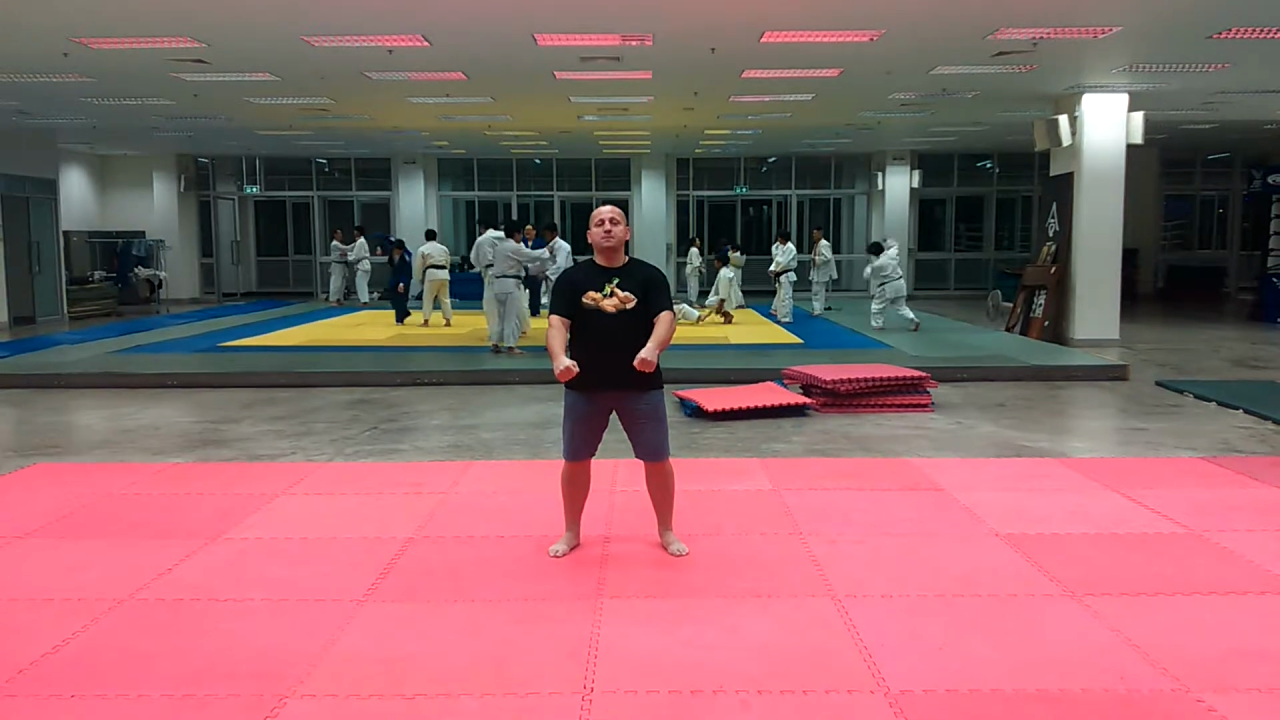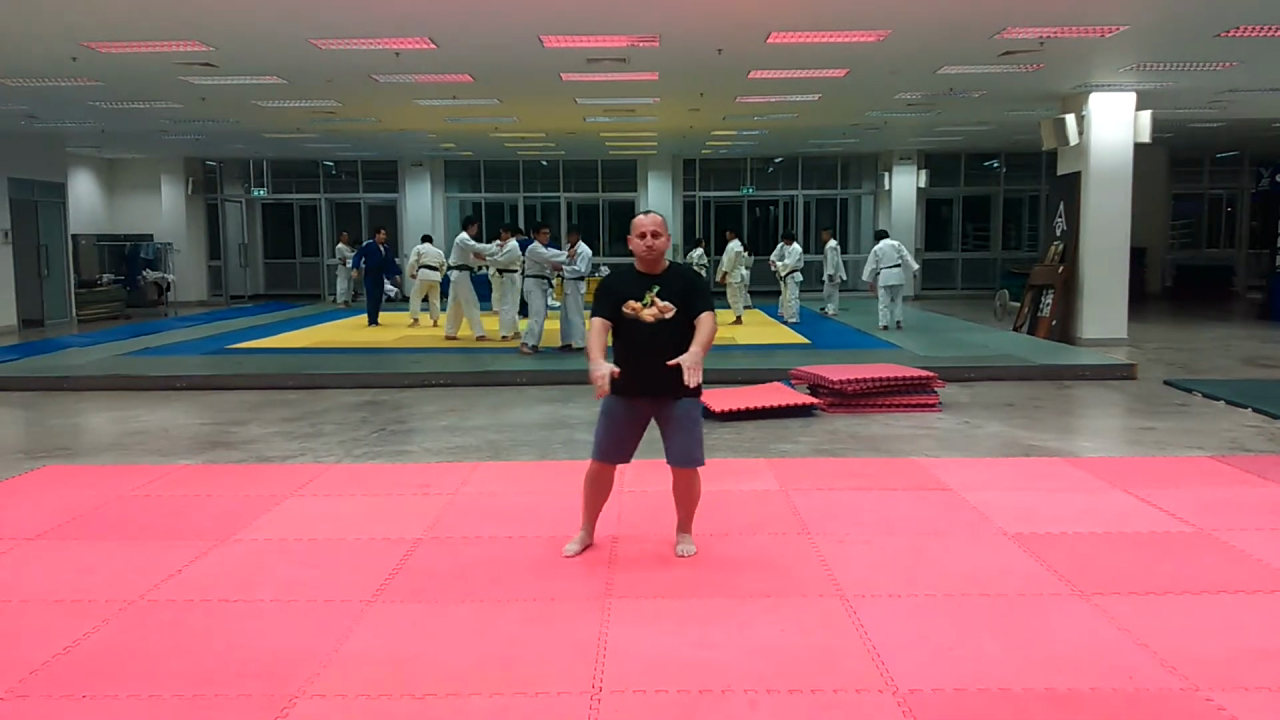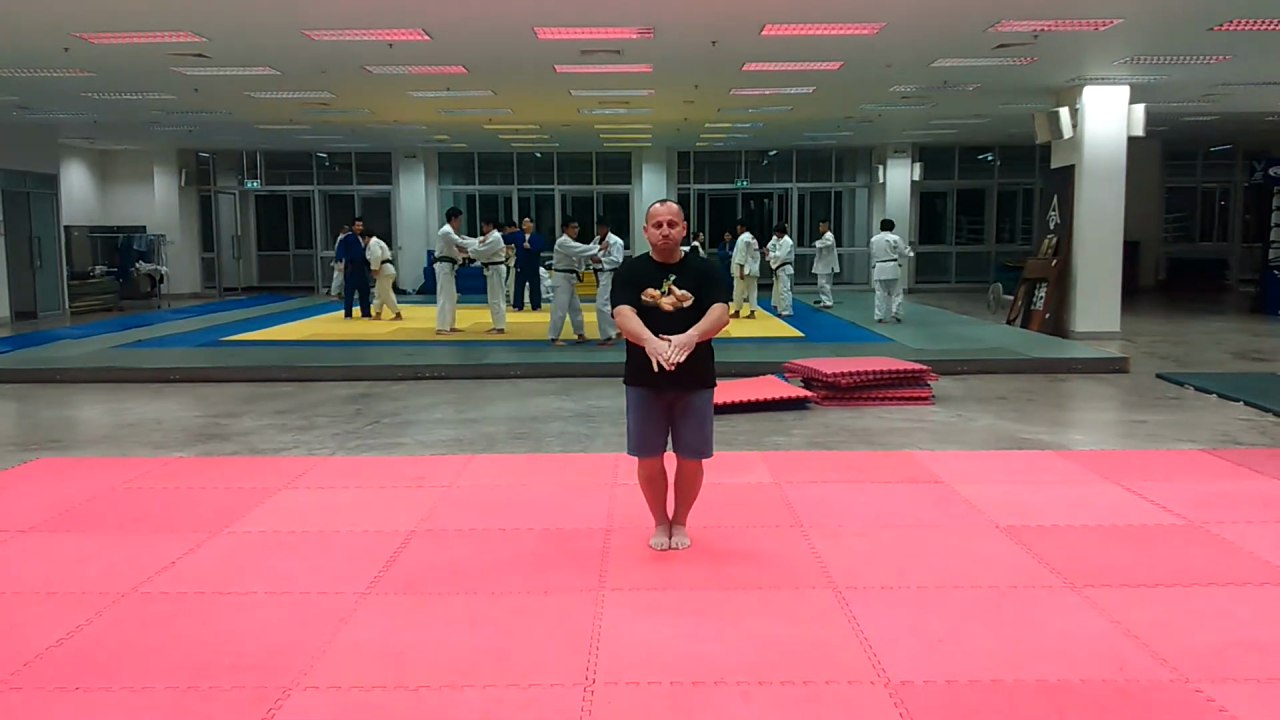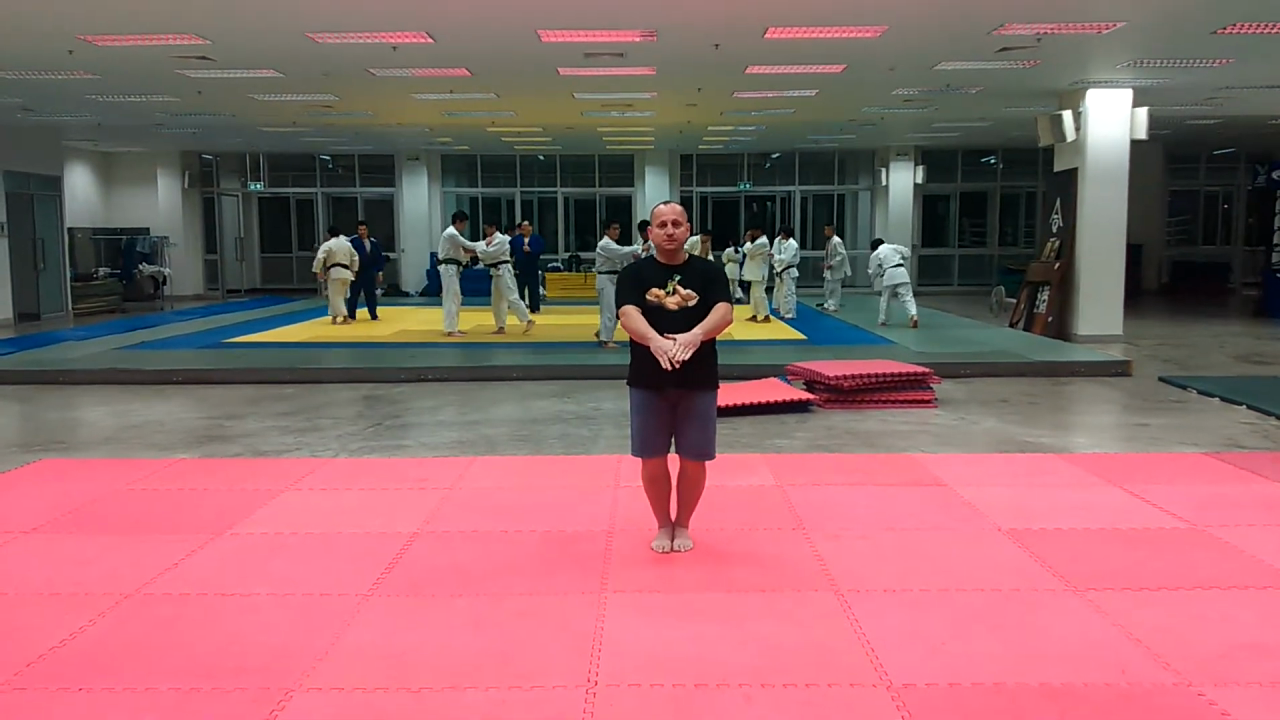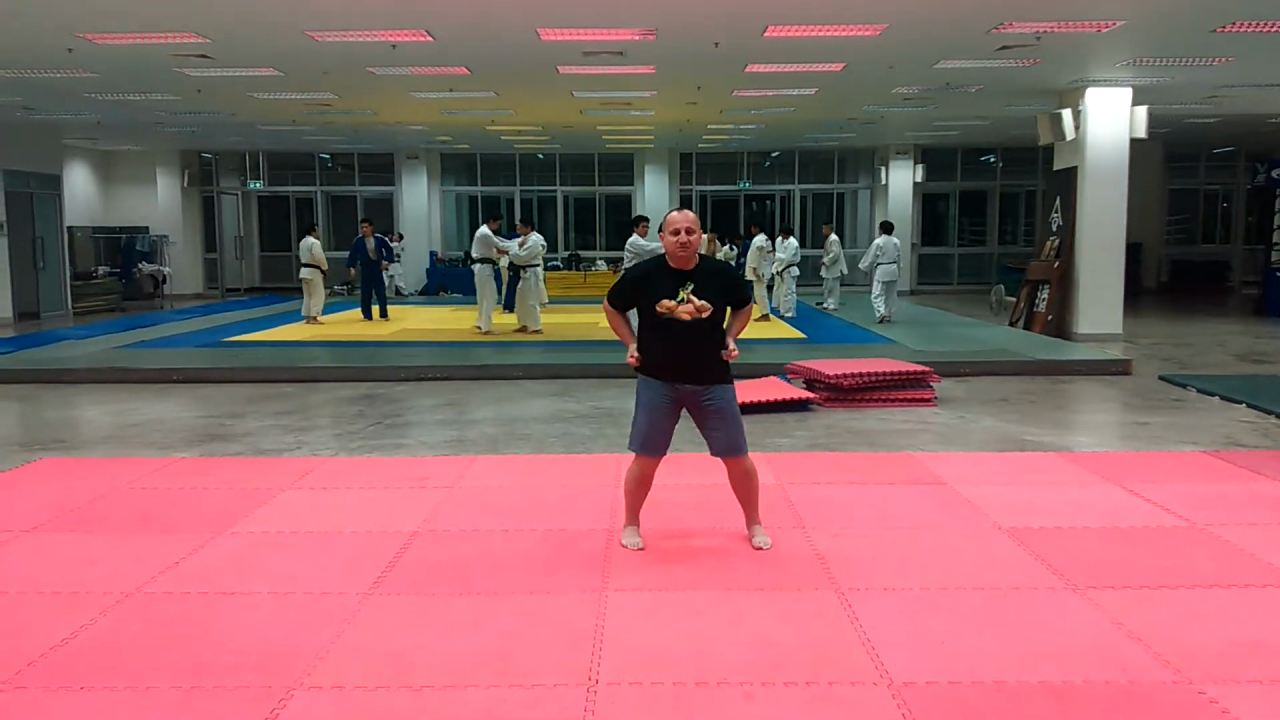
dt=1s
person 1, frame 1
left shoulder: (649, 275)
right shoulder: (572, 278)
left elbow: (665, 317)
right elbow: (558, 322)
left wrist: (653, 348)
right wrist: (559, 358)
left hip: (641, 385)
right hip: (584, 386)
left knee: (657, 459)
right knee: (575, 460)
left ankle: (666, 531)
right ankle: (571, 532)
person 1, frame 2
left shoulder: (690, 280)
right shoulder: (614, 283)
left elbow: (707, 320)
right elbow: (599, 326)
left wrist: (696, 352)
right wrist: (598, 363)
left hip: (679, 389)
right hip: (626, 388)
left knee: (685, 466)
right knee: (603, 462)
left ankle: (684, 531)
right ankle: (586, 531)
person 1, frame 3
left shoulder: (705, 270)
right shoulder: (630, 272)
left elbow: (720, 313)
right elbow: (623, 315)
left wrist: (690, 337)
right wrist: (650, 342)
left hip: (695, 380)
right hip: (644, 379)
left knee: (691, 457)
right knee: (649, 457)
left ankle: (680, 522)
right ankle: (661, 522)
person 1, frame 4
left shoulder: (708, 271)
right shoulder: (634, 273)
left elbow: (724, 313)
right elbow: (628, 315)
left wrist: (695, 335)
right wrist: (656, 341)
left hip: (698, 380)
right hip: (648, 381)
left knee: (694, 459)
right knee: (652, 458)
left ankle: (682, 525)
right ankle: (663, 525)
person 1, frame 5
left shoulder: (722, 273)
right shoulder: (643, 274)
left elbow: (744, 306)
right elbow: (612, 306)
left wrist: (730, 338)
right wrist: (631, 343)
left hip: (712, 380)
right hip: (657, 379)
left knee: (737, 456)
right knee: (646, 458)
left ankle: (753, 524)
right ankle: (631, 524)
